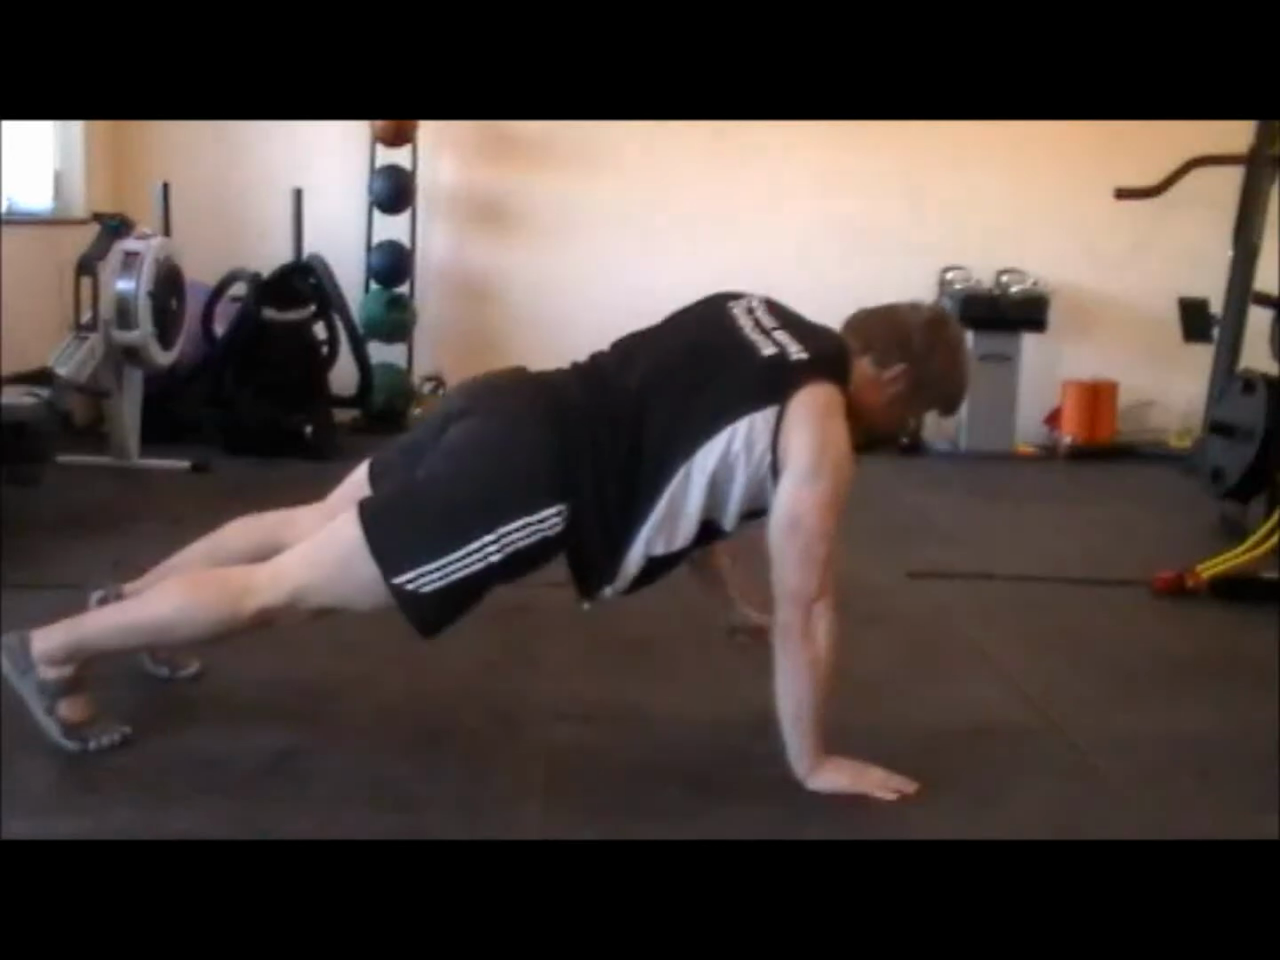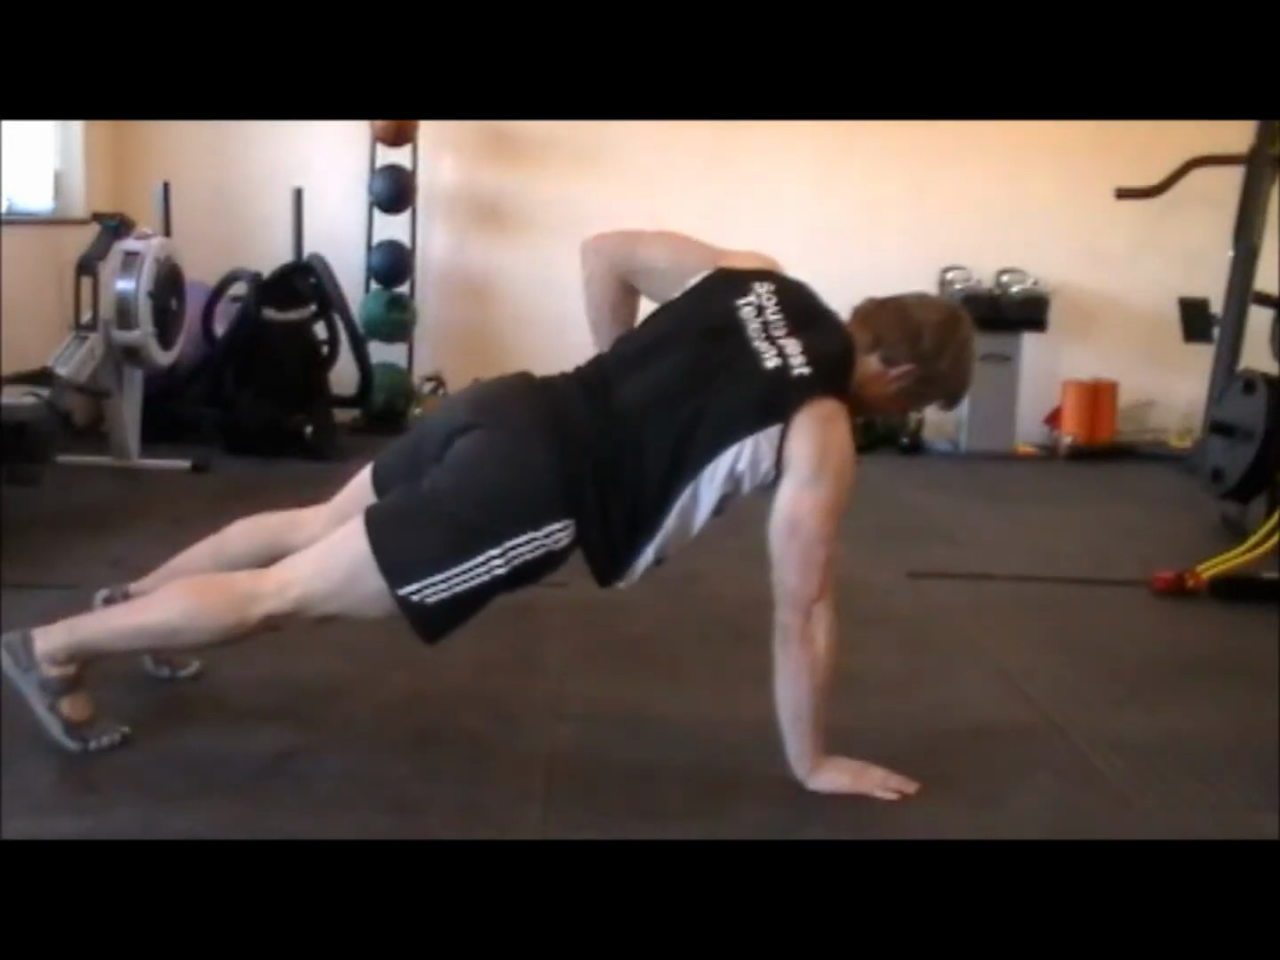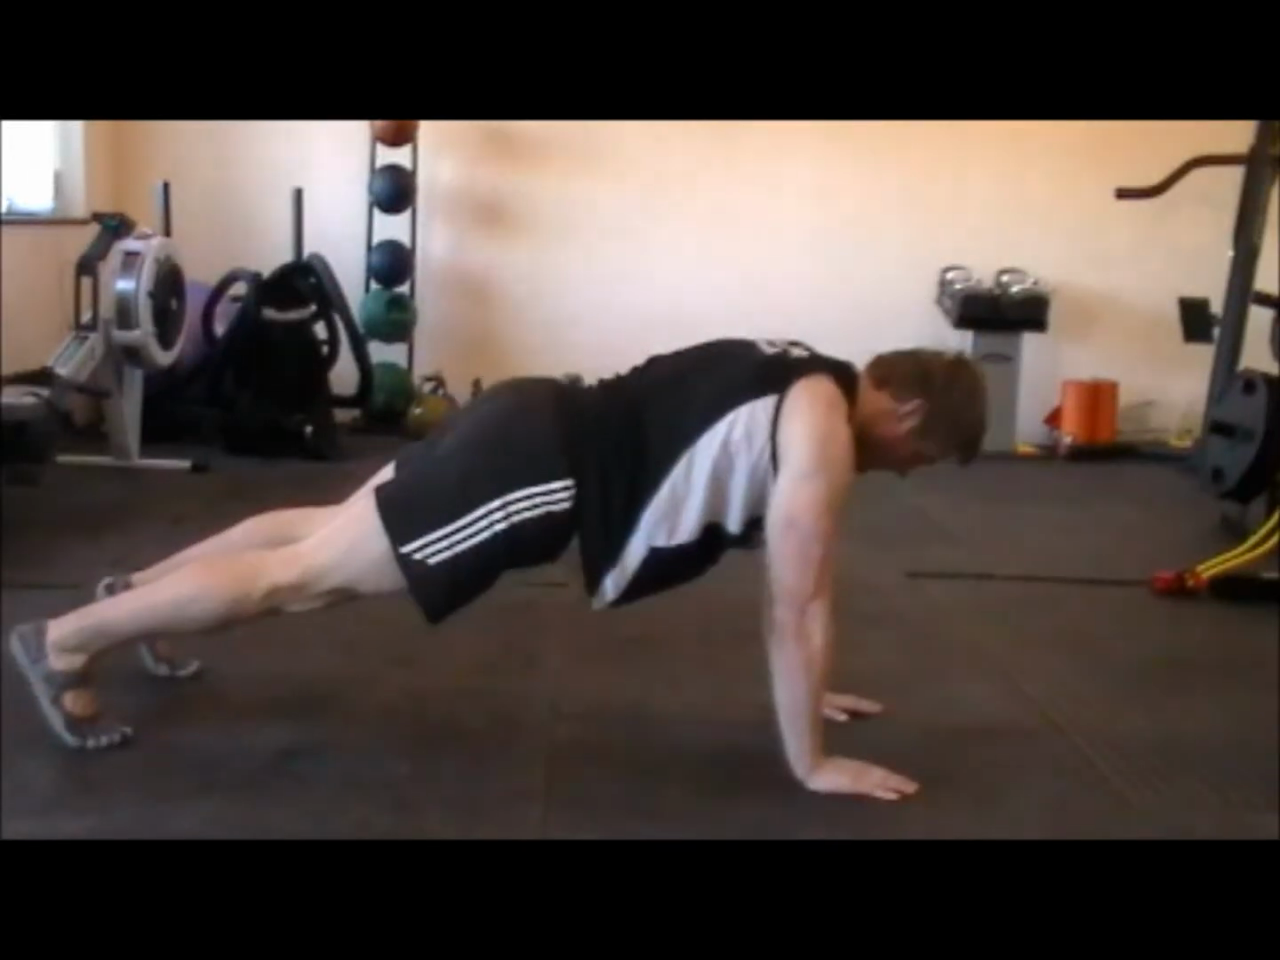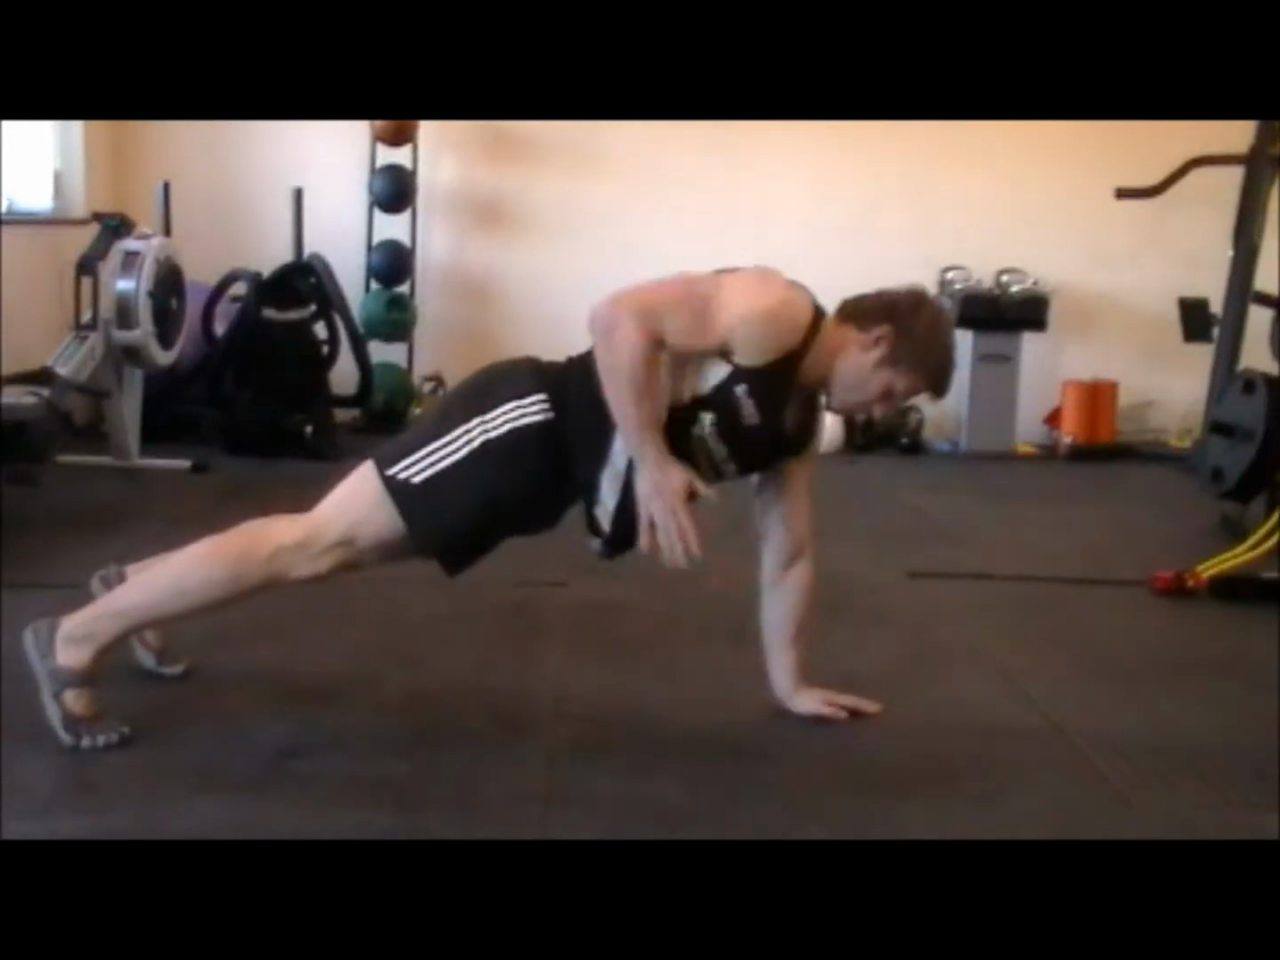
dt=0.7s
person 1, frame 1
left shoulder: (768, 322)
right shoulder: (822, 424)
right elbow: (805, 603)
left wrist: (734, 602)
right wrist: (813, 760)
left hip: (503, 410)
right hip: (525, 481)
left knee: (306, 527)
right knee: (284, 590)
left ankle: (128, 594)
person 1, frame 2
left shoulder: (756, 273)
right shoulder: (822, 431)
left elbow: (599, 252)
right elbow: (801, 610)
right wrist: (813, 763)
left hip: (503, 409)
right hip: (524, 487)
left knee: (315, 527)
right knee: (288, 595)
left ankle: (136, 592)
person 1, frame 3
left shoulder: (800, 387)
right shoulder: (826, 429)
left elbow: (785, 575)
right elbow: (797, 603)
left wrist: (804, 684)
right wrist: (810, 760)
left hip: (531, 422)
right hip: (536, 468)
left knee: (325, 527)
right knee: (304, 576)
left ankle: (132, 590)
person 1, frame 4
left shoulder: (801, 417)
right shoulder: (774, 314)
left elbow: (787, 551)
right elbow: (619, 315)
left wrist: (788, 683)
right wrist: (656, 463)
left hip: (557, 475)
right hip: (525, 425)
left knee: (330, 543)
right knee: (314, 541)
left ankle: (129, 588)
right ankle: (71, 641)
